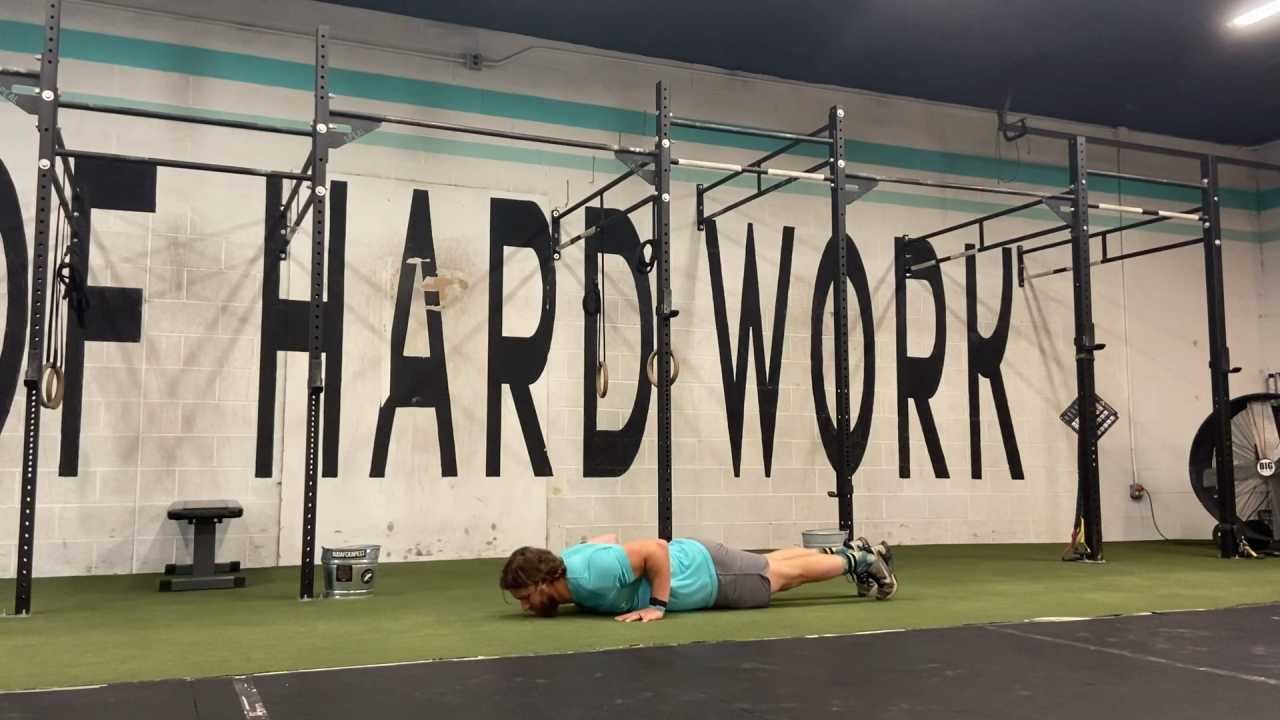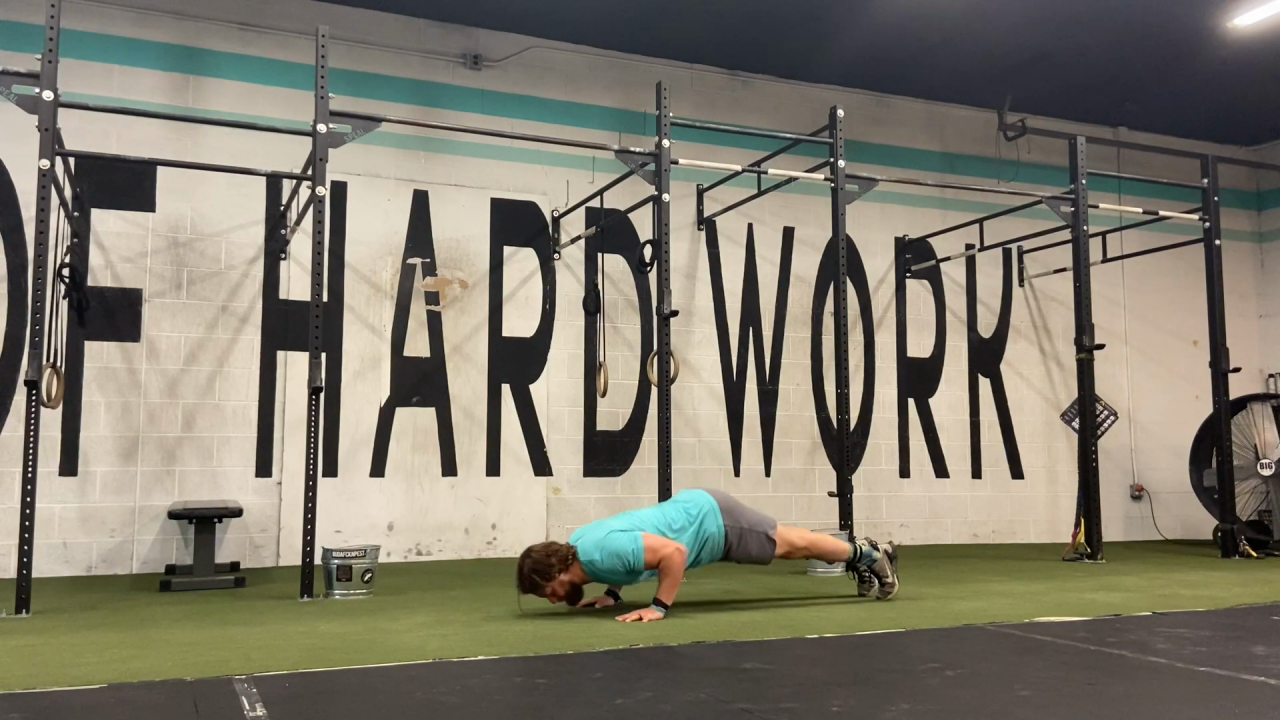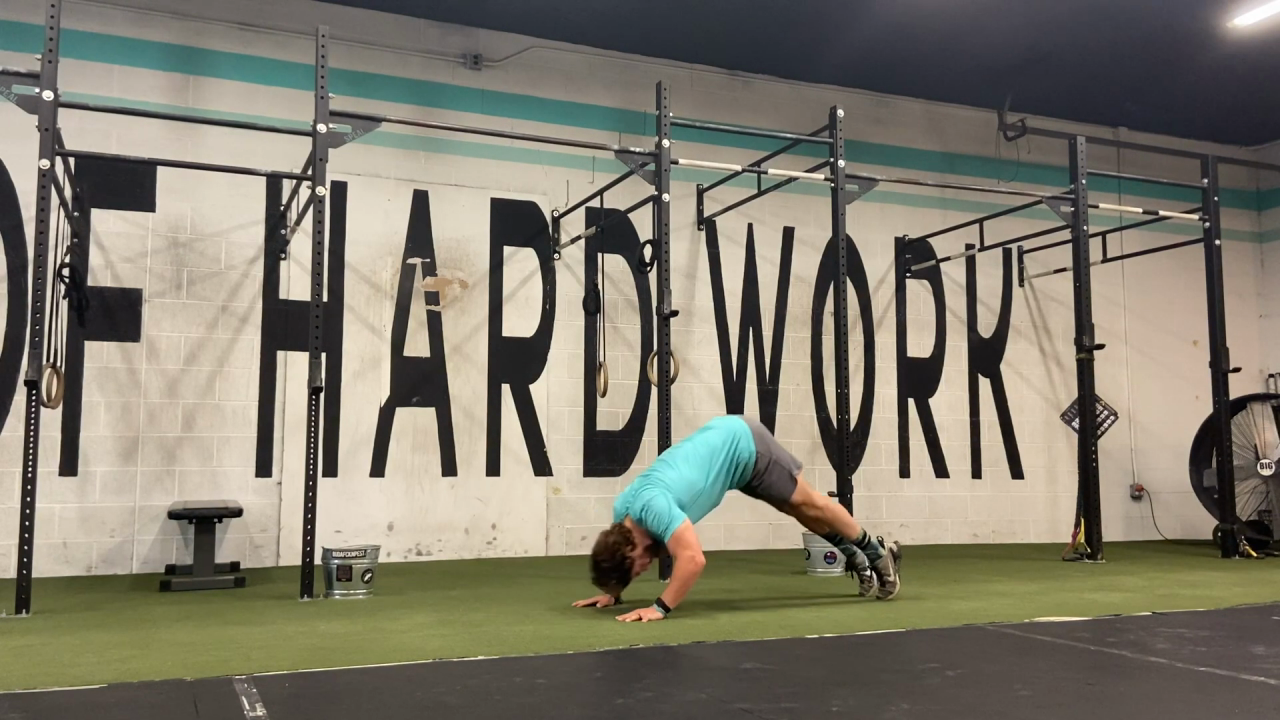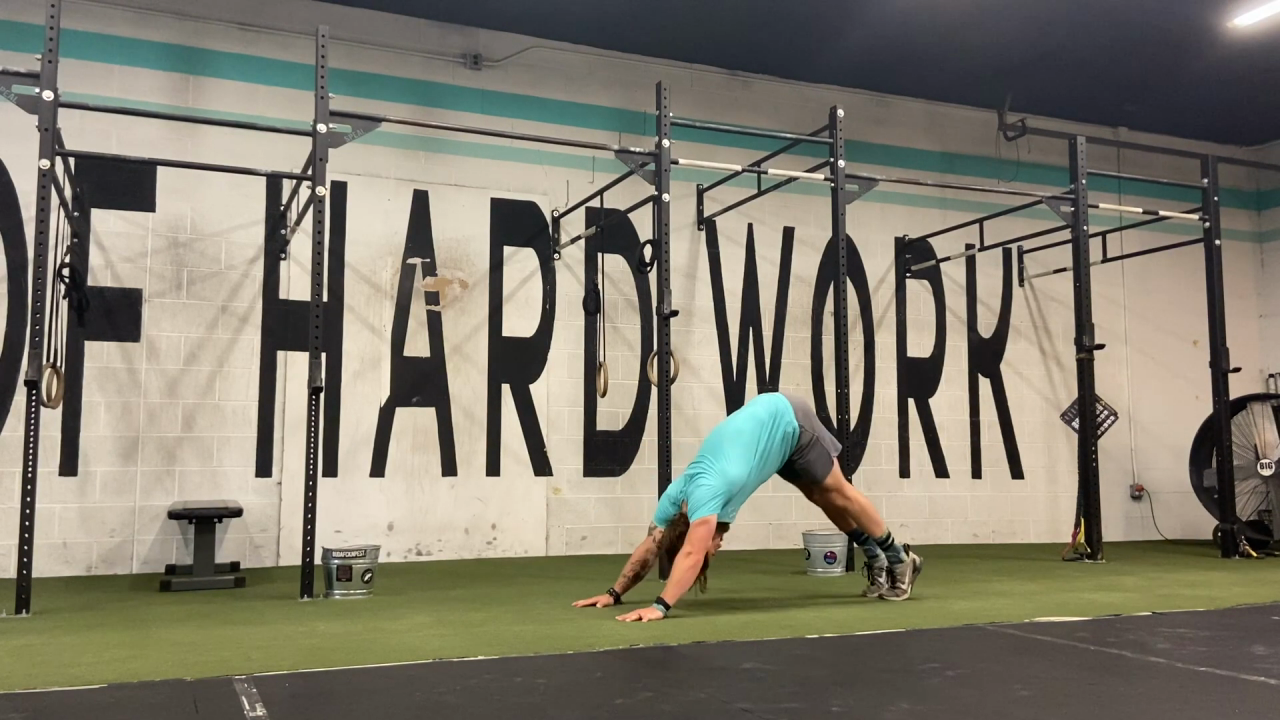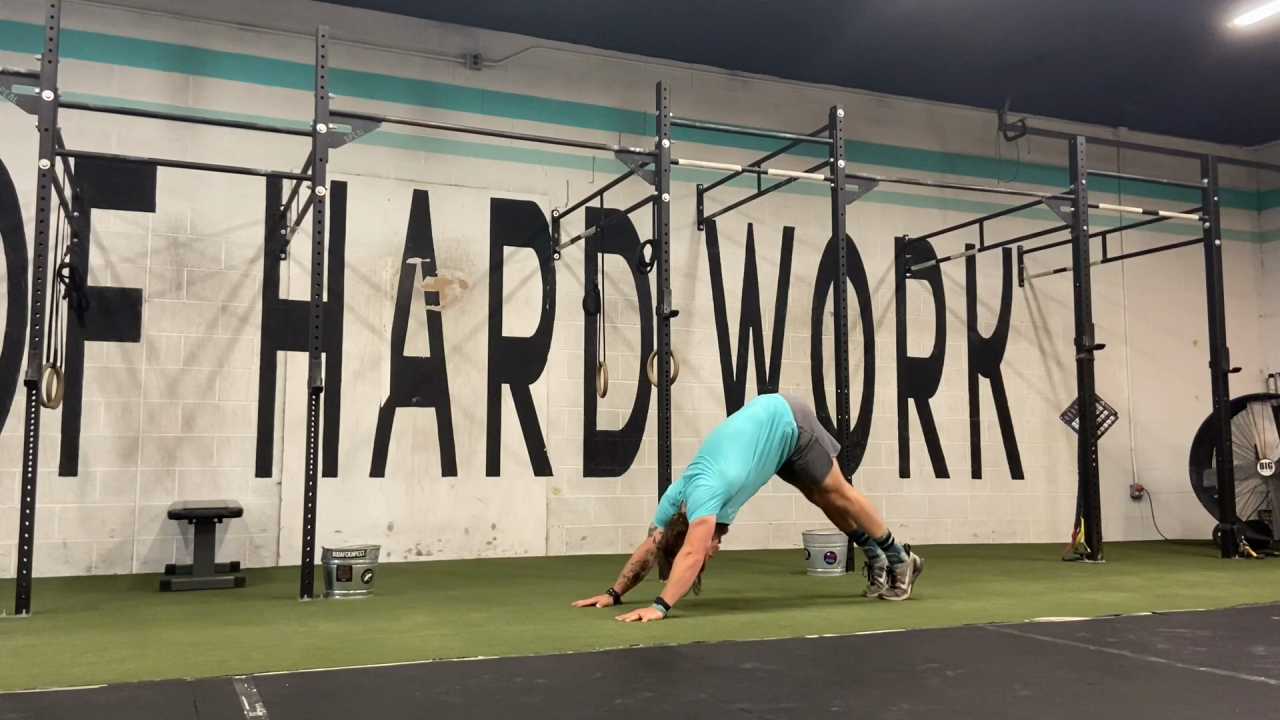
dt=0.5s
person 1, frame 1
left shoulder: (589, 579)
right shoulder: (567, 561)
left elbow: (656, 548)
right elbow: (607, 537)
left wrist: (657, 605)
right wrist: (603, 599)
left hip: (707, 575)
right hip: (690, 560)
left knee: (787, 574)
right knee: (777, 565)
left ankle: (864, 559)
right ankle: (850, 552)
person 1, frame 2
left shoulder: (601, 554)
right shoulder: (576, 542)
left elbow: (674, 551)
left wrist: (660, 606)
right wrist: (611, 593)
left hip: (711, 522)
right hip: (694, 512)
left knee: (792, 544)
right knee: (786, 542)
left ankle: (869, 554)
right ankle: (859, 549)
person 1, frame 3
left shoulder: (652, 507)
right shoulder: (624, 510)
left elbow: (693, 560)
right elbow: (618, 557)
left wrist: (660, 608)
right wrist: (612, 593)
left hip: (743, 442)
right hip: (723, 438)
left knee: (806, 503)
right knee: (793, 507)
left ankle: (877, 554)
right ankle: (855, 557)
person 1, frame 4
left shoulder: (705, 493)
right shoulder: (675, 497)
left elbow: (690, 556)
right elbow: (649, 547)
left wrist: (660, 607)
right wrist: (614, 593)
left hip: (788, 419)
right hip: (763, 419)
left knee: (836, 493)
right knee: (821, 497)
left ankle: (899, 558)
right ankle: (876, 558)
person 1, frame 5
left shoulder: (703, 494)
right shoulder: (675, 499)
left elbow: (692, 555)
right elbow: (650, 547)
left wrist: (660, 606)
right wrist: (614, 593)
left hip: (786, 421)
right hip: (764, 420)
left knee: (836, 494)
right knee: (820, 498)
left ankle: (899, 558)
right ankle: (877, 559)
